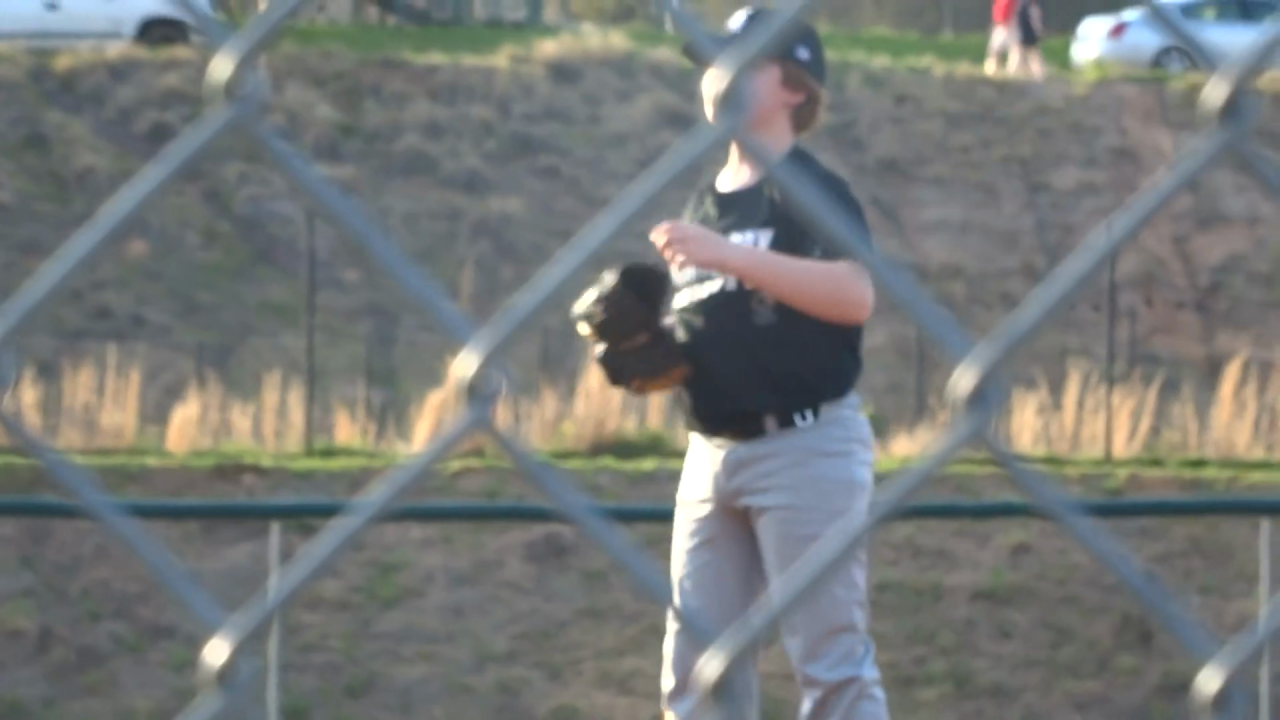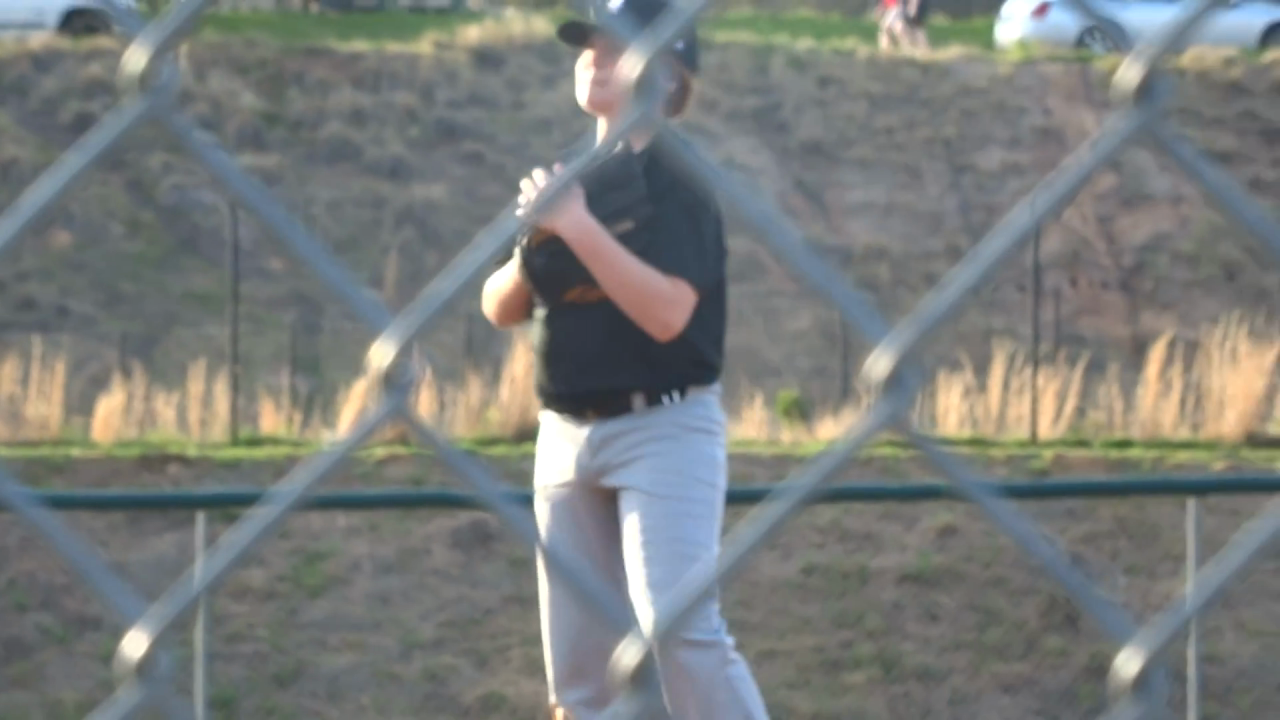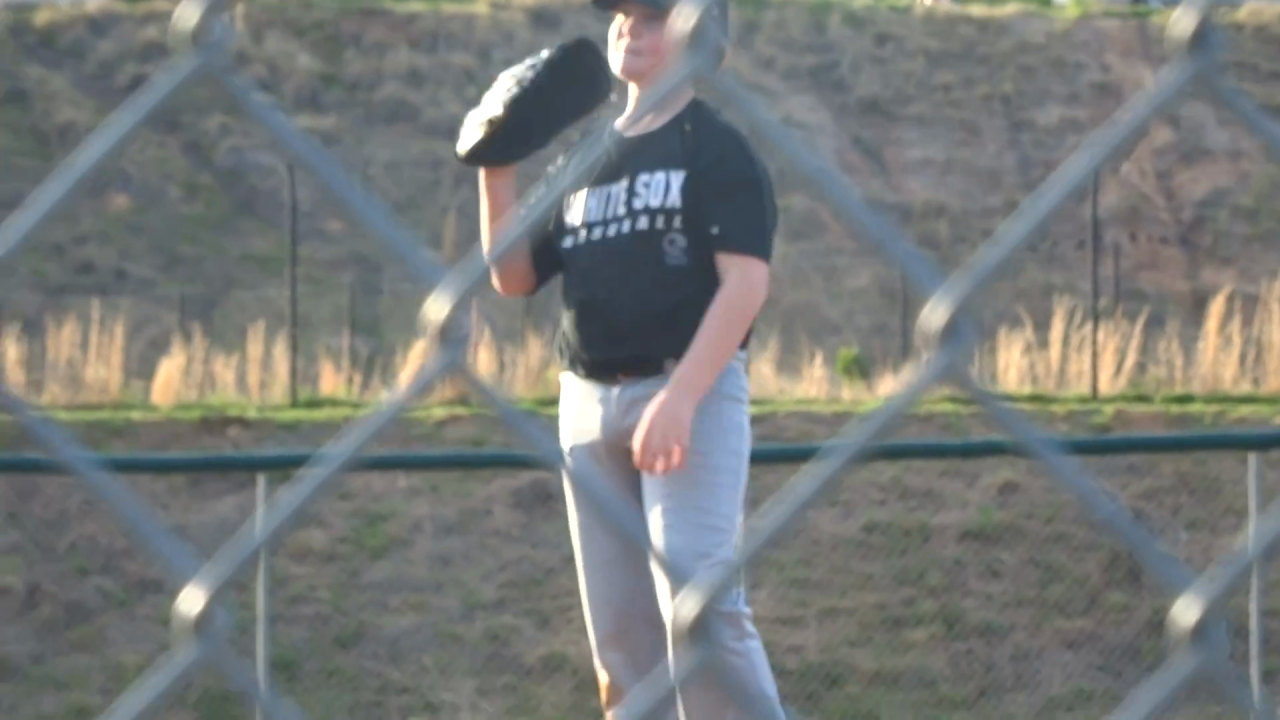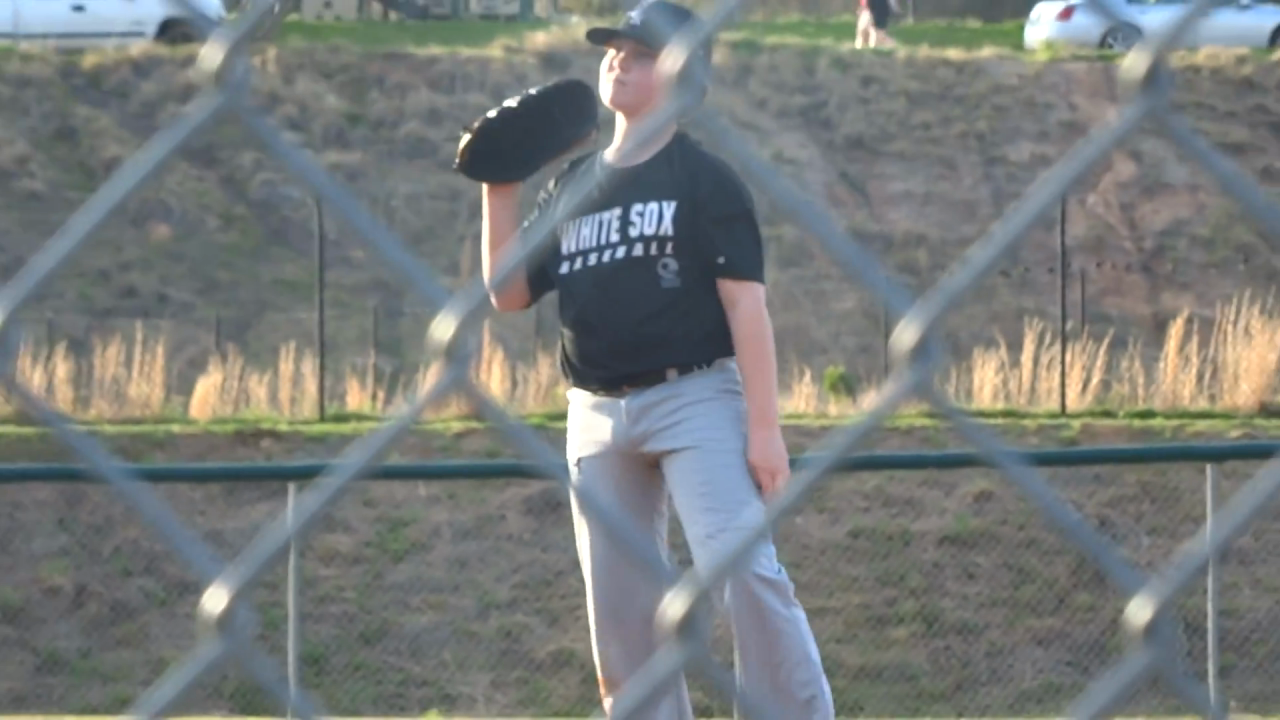
dt=0.4s
person 1, frame 1
left shoulder: (813, 191)
right shoulder: (704, 198)
left elbow: (854, 296)
left wrist: (732, 258)
left hip: (807, 447)
right hip: (713, 454)
left knee: (829, 661)
right knee: (697, 663)
person 1, frame 2
left shoulder: (675, 181)
right shoulder: (569, 182)
left elbow: (668, 314)
right elbow: (499, 309)
left wrist: (578, 229)
left hip: (666, 427)
right hip: (566, 436)
left knee: (680, 630)
right knee: (579, 654)
person 1, frame 3
left shoulder: (717, 147)
left elbow: (744, 286)
right elbow: (513, 278)
left wrist: (681, 398)
right wrist: (492, 173)
left hip: (691, 401)
right hip: (590, 404)
left knee: (698, 602)
right knee: (618, 618)
person 1, frame 4
left shoulder: (705, 177)
right shoulder: (571, 181)
left elbow: (745, 302)
right elbow: (510, 293)
left wrist: (765, 427)
right wrist: (499, 192)
left hip: (694, 398)
right hip: (595, 416)
left knee: (744, 574)
right knee: (620, 613)
